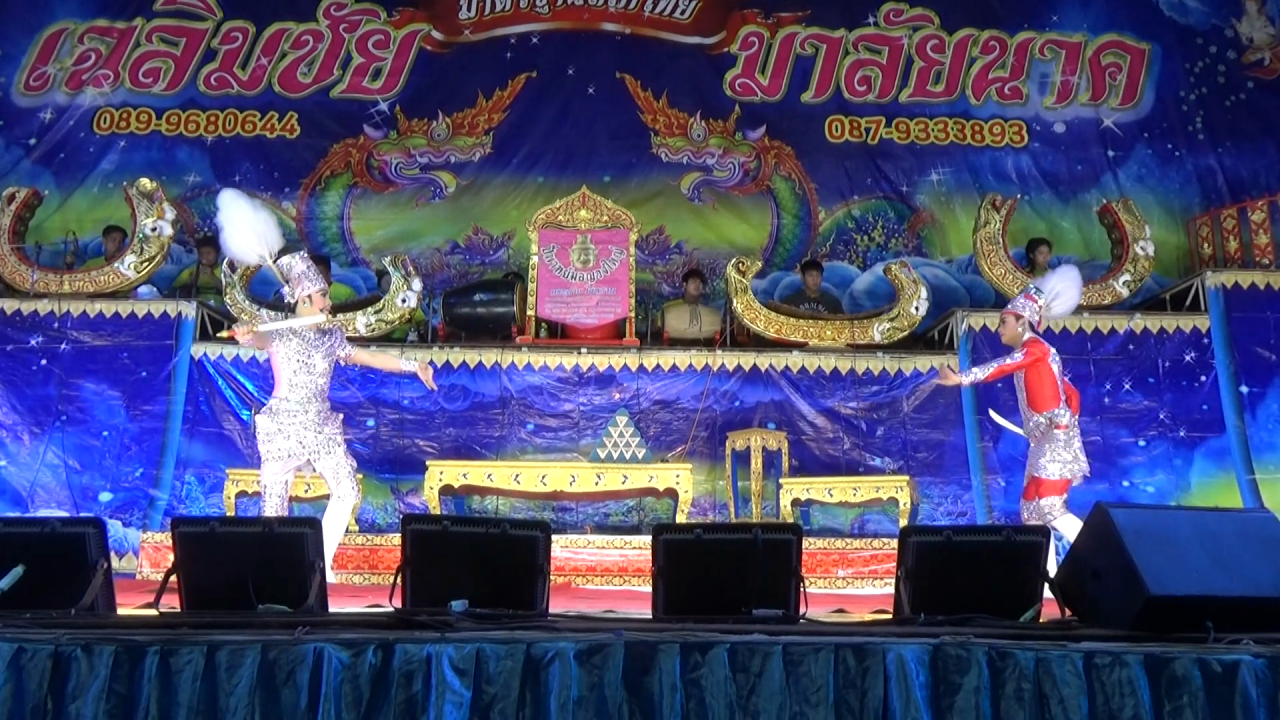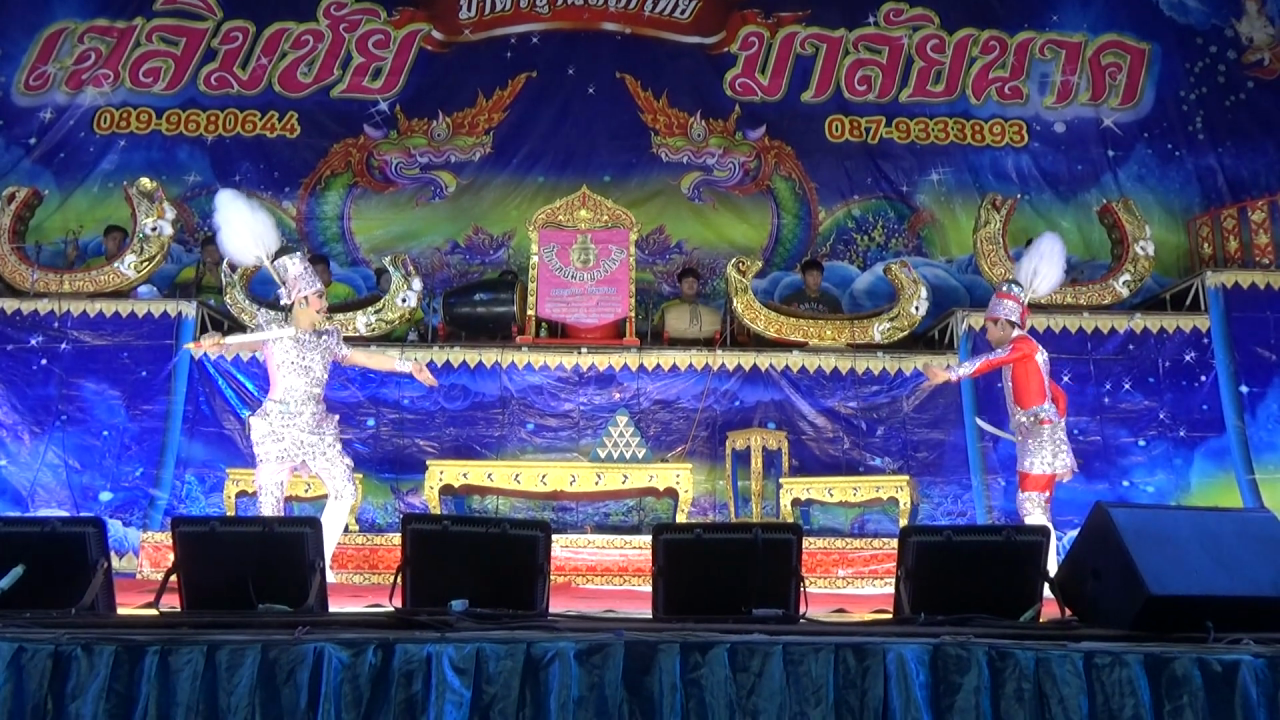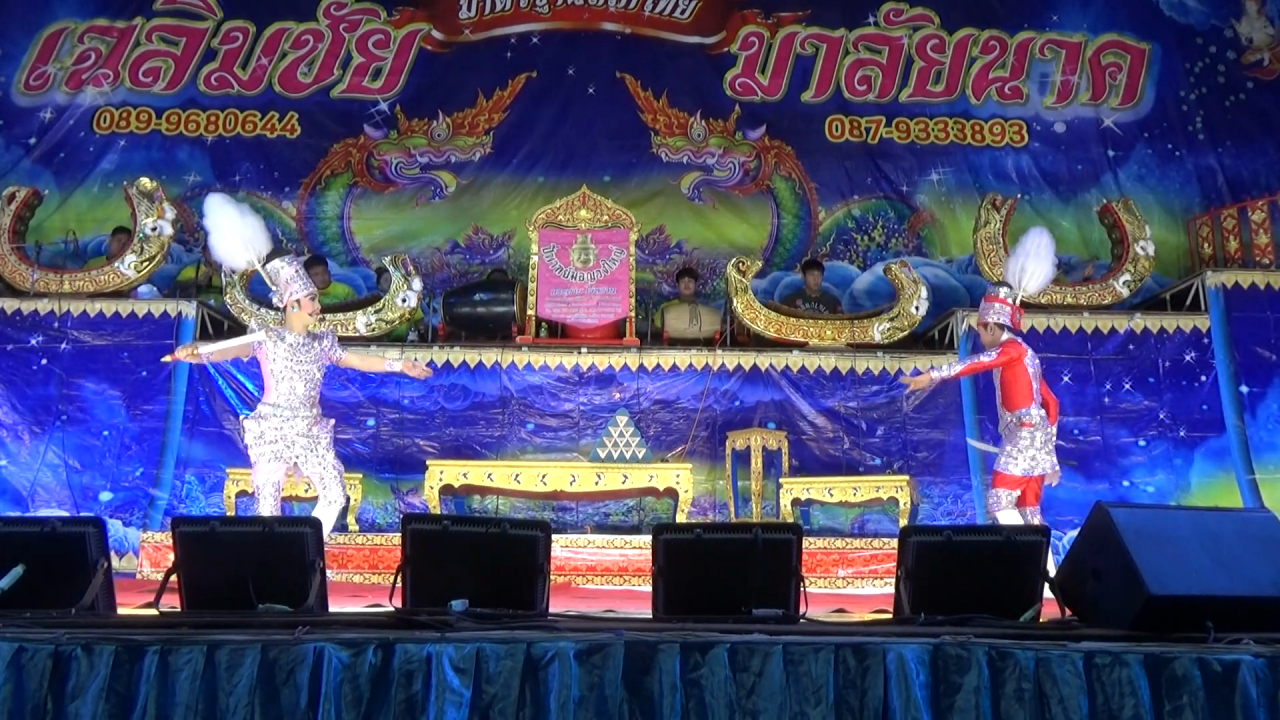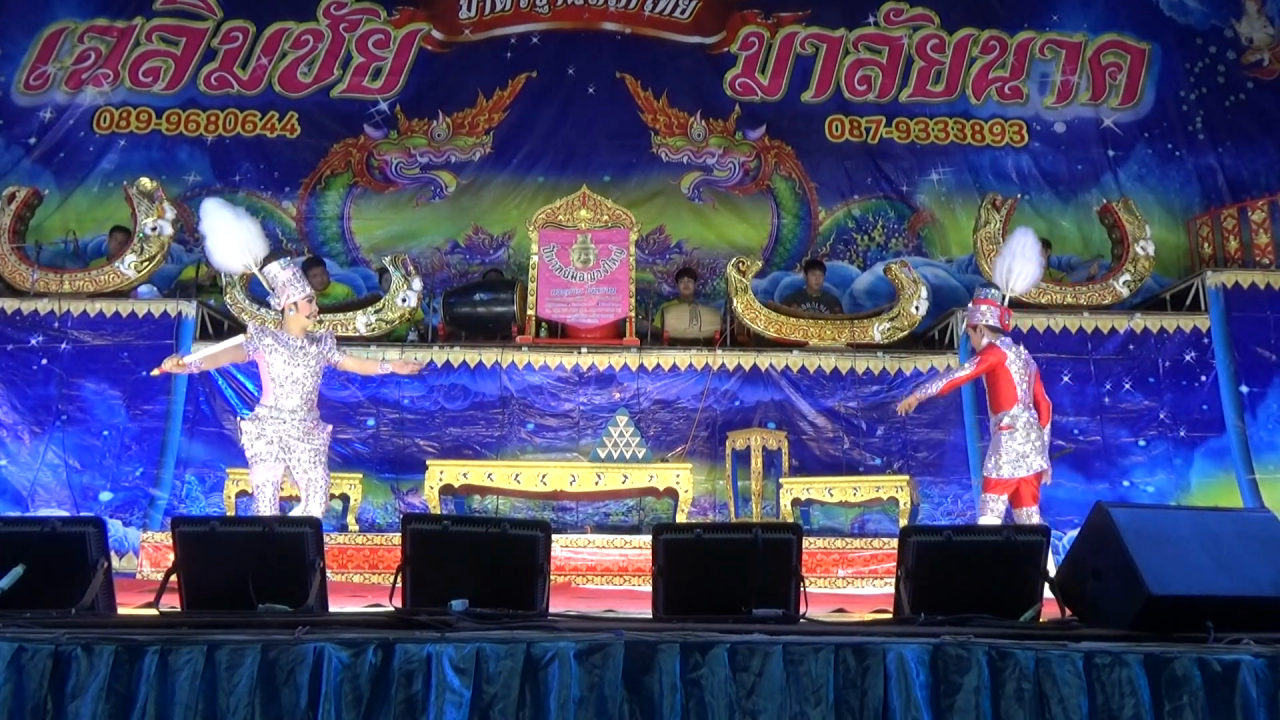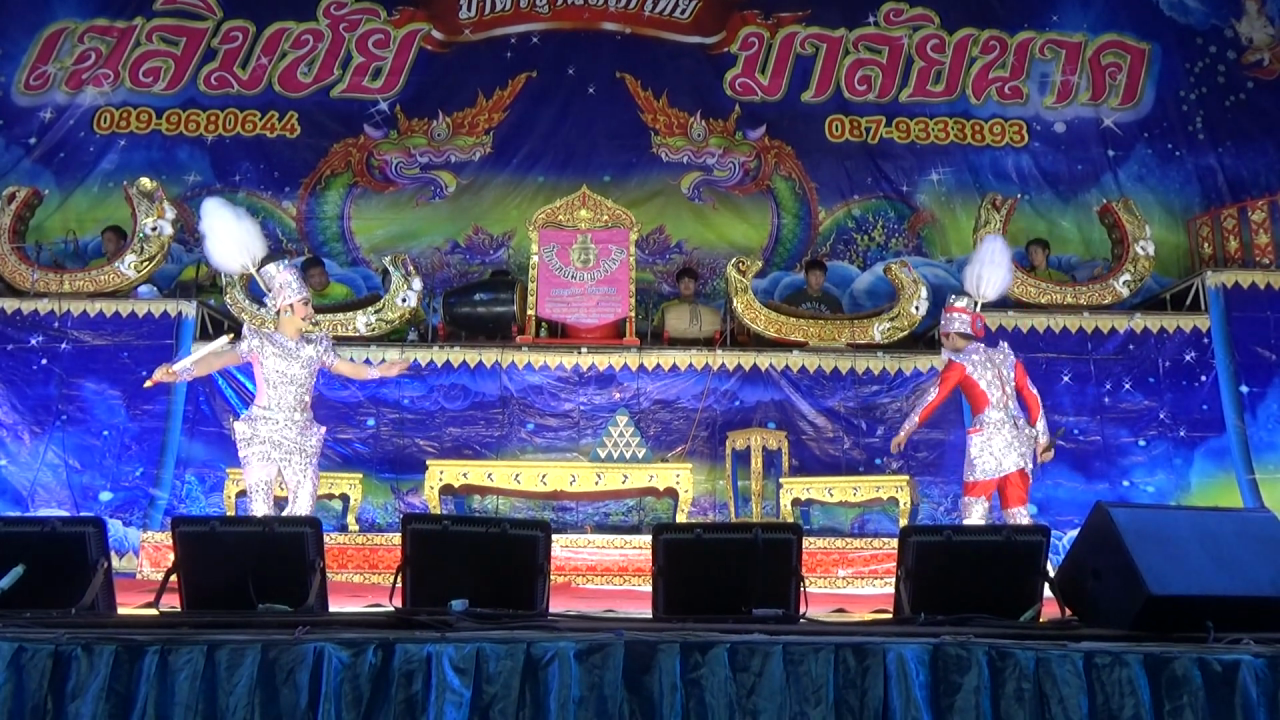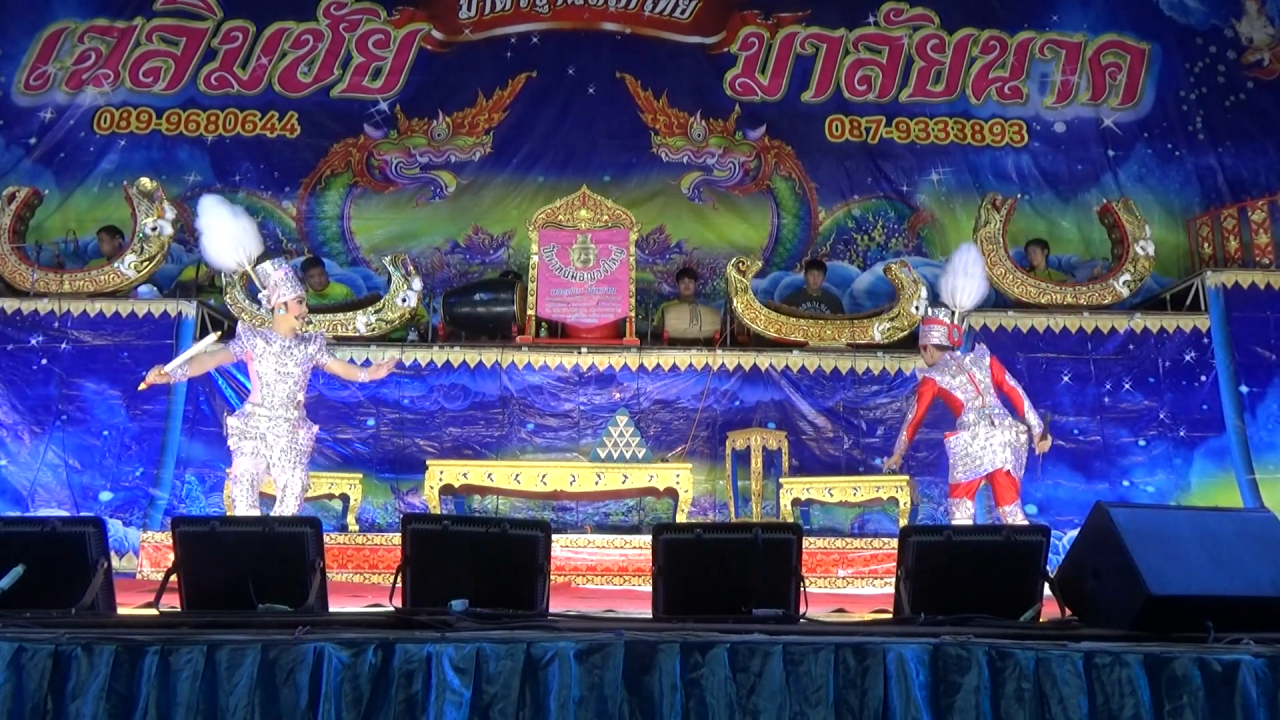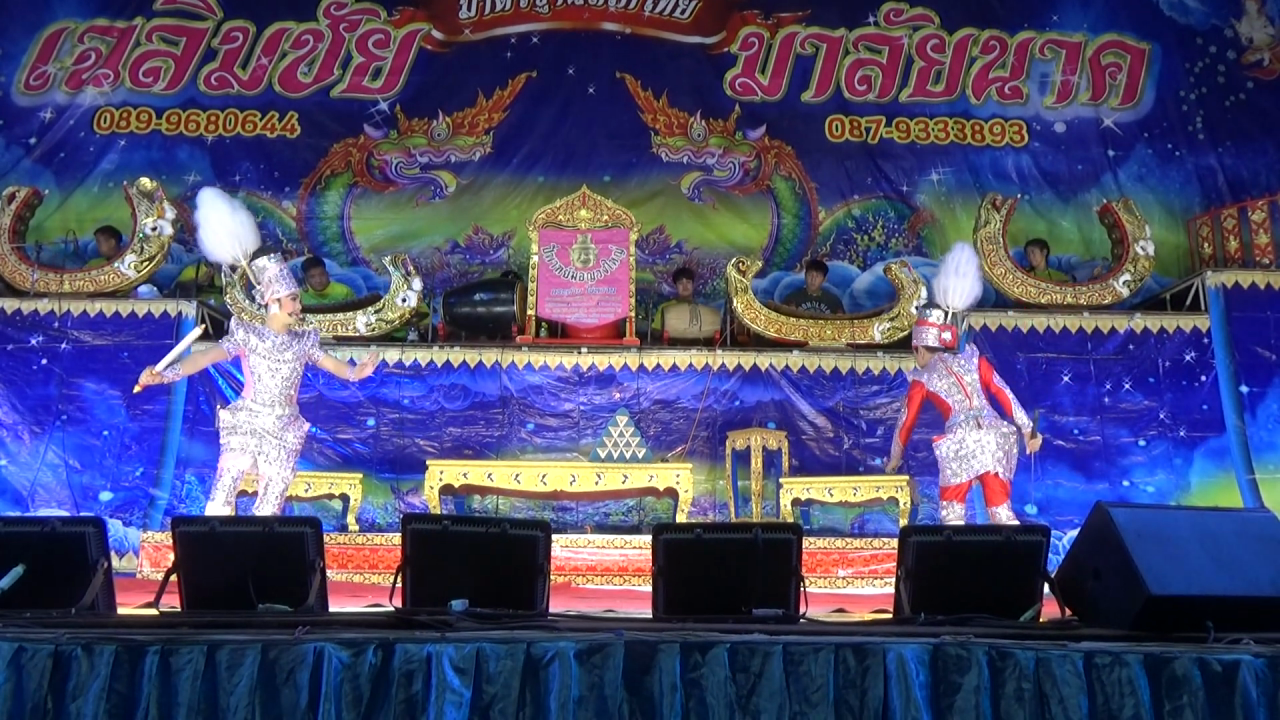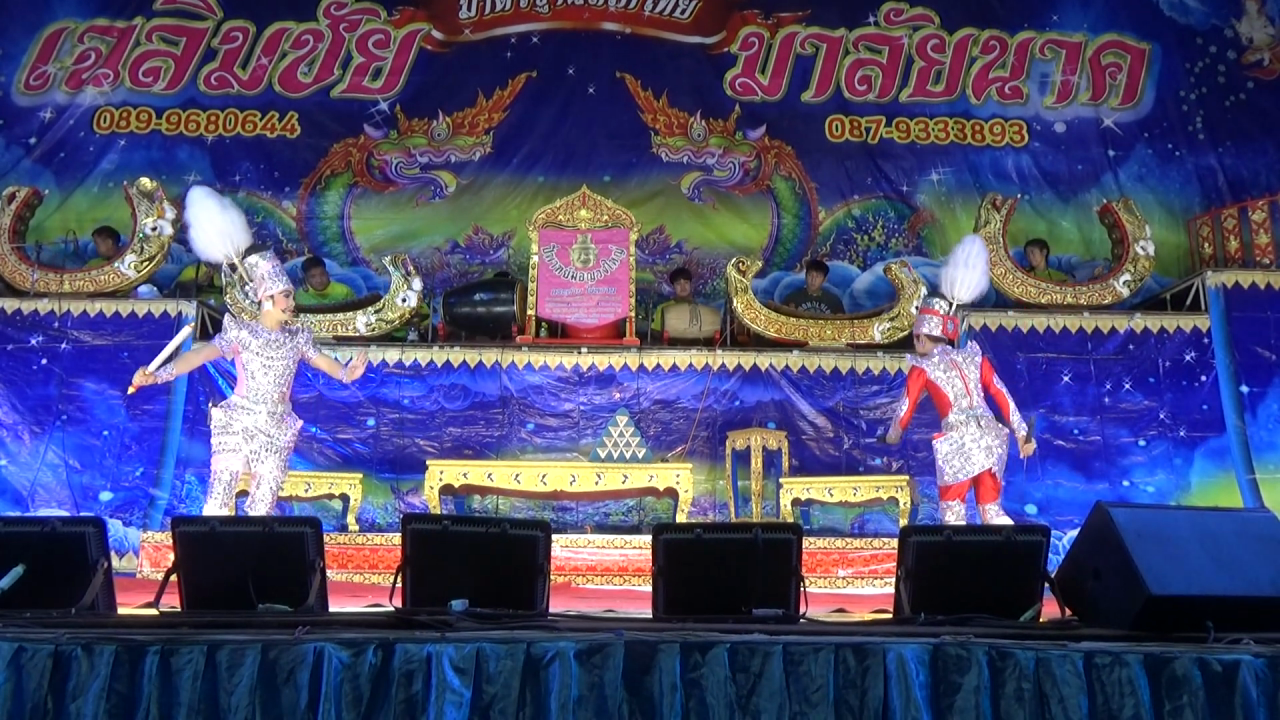
dt=0.3s
person 1, frame 1
left shoulder: (1036, 347)
right shoulder: (1032, 356)
left elbow: (1002, 366)
right elbow: (1072, 394)
left wrist: (961, 378)
right wrist: (1067, 427)
left hip: (1056, 440)
right hip: (1044, 443)
left knee: (1051, 509)
right knee: (1031, 510)
right ankle: (1048, 574)
person 1, frame 2
left shoulder: (1024, 344)
right shoulder: (1022, 355)
left elbow: (989, 360)
right elbow: (1059, 397)
left wrist: (950, 375)
right wrist: (1056, 433)
left hip: (1041, 437)
right hip: (1035, 439)
left knee: (1030, 505)
right knee: (1036, 509)
left ankle: (1047, 568)
right ankle: (1050, 573)
person 1, frame 3
left shoulder: (1013, 347)
right shoulder: (1021, 354)
left elbow: (975, 363)
right elbow: (1051, 403)
left wrist: (931, 376)
right wrist: (1047, 441)
left hip: (1025, 437)
right hip: (1031, 439)
left knee: (1000, 502)
right knee: (1029, 512)
right ankle: (1046, 575)
person 1, frame 4
left shoulder: (994, 350)
right shoulder: (1022, 355)
left elbow: (957, 377)
right elbow: (1044, 404)
left wrist: (916, 396)
right wrist: (1041, 444)
left hip: (1010, 438)
right hip: (1031, 442)
left knee: (991, 508)
right knee: (1028, 513)
person 1, frame 5
left shoulder: (959, 361)
right shoulder: (1004, 354)
left elbow: (932, 399)
right elbow: (1033, 396)
left wrist: (904, 431)
right wrist: (1042, 438)
left hip: (989, 442)
right hip: (1018, 440)
left knee: (973, 511)
right knee: (1017, 513)
person 1, frame 6
left shoulder: (932, 377)
right shoulder: (984, 358)
left elbow: (914, 417)
right elbow: (1015, 390)
left wrist: (897, 454)
right wrist: (1037, 428)
left hip: (972, 440)
right hip: (1005, 437)
left knee: (960, 512)
right knee: (1011, 510)
person 1, frame 7
left shoulder: (922, 379)
right shoulder: (974, 359)
left elbow: (906, 420)
right elbow: (1002, 392)
left wrist: (895, 458)
right wrist: (1027, 428)
left hip: (961, 444)
right hip: (995, 440)
left knee: (951, 514)
right knee: (1002, 511)
person 1, frame 8
left shoulder: (922, 366)
right shoulder: (973, 354)
left elbow: (905, 411)
right elbow: (1000, 393)
left wrist: (893, 434)
right wrist: (1021, 432)
left hip: (957, 442)
right hip: (988, 439)
left knee: (953, 515)
right knee: (991, 510)
person 2, frame 1
left shoulder: (332, 337)
right shoulder: (281, 332)
left elbow: (370, 358)
right elbow: (261, 340)
left wrist: (412, 366)
right wrist: (247, 336)
left hip: (321, 425)
right hip: (284, 425)
left knee: (346, 489)
right knee: (275, 499)
left ankle: (322, 562)
person 2, frame 2
left shoulder: (328, 339)
right shoulder: (274, 332)
left elbow: (366, 358)
right elbow: (247, 342)
left wrist: (410, 366)
right wrist: (220, 344)
left hip: (317, 428)
right hip: (279, 427)
left knee: (345, 489)
right knee: (271, 499)
left ankle: (321, 561)
person 2, frame 3
left shoulder: (322, 342)
right shoulder: (267, 338)
left elbow: (358, 360)
right elbow: (233, 348)
left wrist: (399, 365)
right wrist: (199, 356)
left hip: (311, 433)
right hip: (272, 431)
left knee: (335, 495)
right knee: (268, 509)
person 2, frame 4
left shoulder: (321, 344)
right shoulder: (264, 341)
left elbow: (353, 363)
right elbow: (228, 355)
left wrist: (390, 366)
right wrist: (188, 365)
left hip: (308, 436)
right hip: (269, 433)
left knee: (316, 505)
right knee: (266, 508)
person 2, frame 5
left shoulder: (316, 346)
right shoulder: (258, 342)
left elbow: (347, 368)
right elbow: (220, 360)
left wrist: (379, 371)
right wrist: (180, 373)
left hip: (301, 437)
right hip: (261, 433)
left knee: (303, 508)
right knee: (262, 510)
person 2, frame 6
left shoulder: (310, 345)
right shoulder: (254, 339)
left elbow: (339, 367)
right elbow: (213, 359)
left wrist: (367, 374)
right wrist: (172, 375)
left hip: (292, 435)
right hip: (254, 428)
left knee: (290, 505)
right knee: (245, 503)
person 2, frame 7
left shoulder: (304, 341)
right shoulder: (247, 335)
left elbow: (331, 363)
right elbow: (207, 357)
left wrist: (355, 372)
right wrist: (164, 375)
left hip: (283, 432)
right hip: (245, 424)
left knee: (271, 503)
right knee: (222, 496)
person 2, frame 8
left shoulder: (297, 338)
right shoulder: (240, 332)
left elbow: (324, 362)
right elbow: (201, 354)
left wrist: (347, 373)
right wrist: (158, 375)
left hip: (276, 432)
right hip: (238, 424)
left knee: (263, 503)
right knee: (219, 497)
